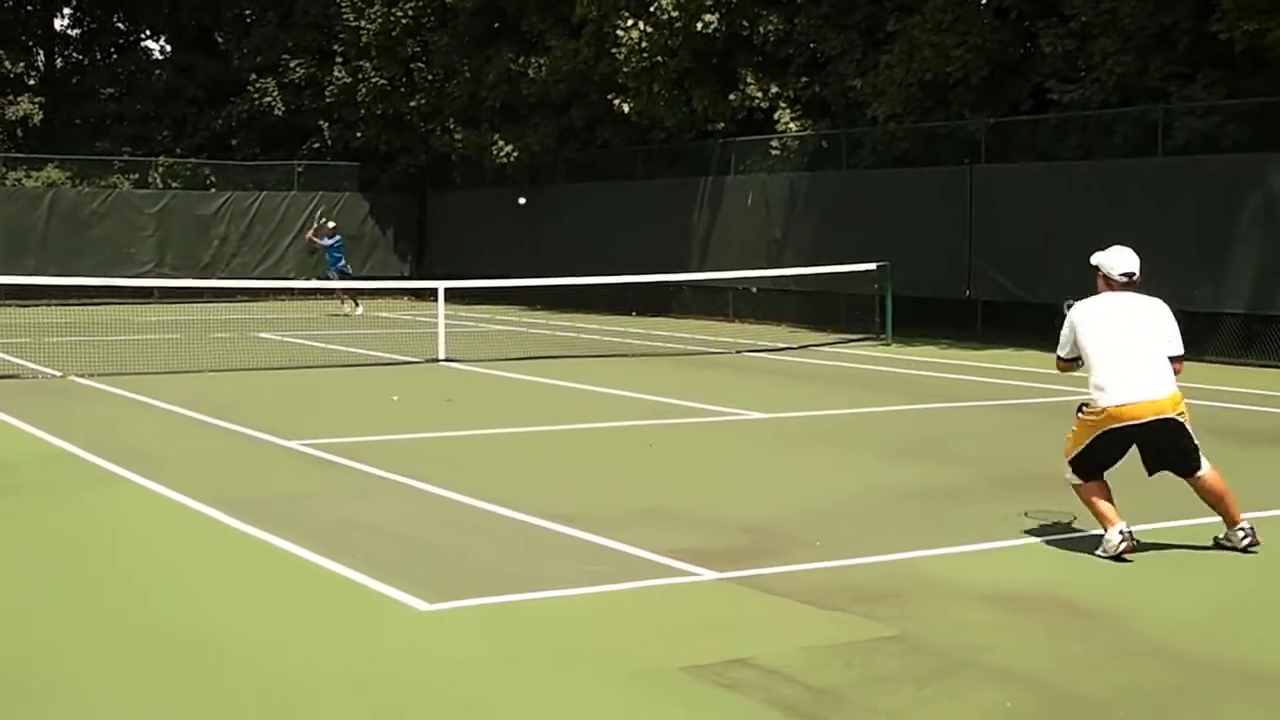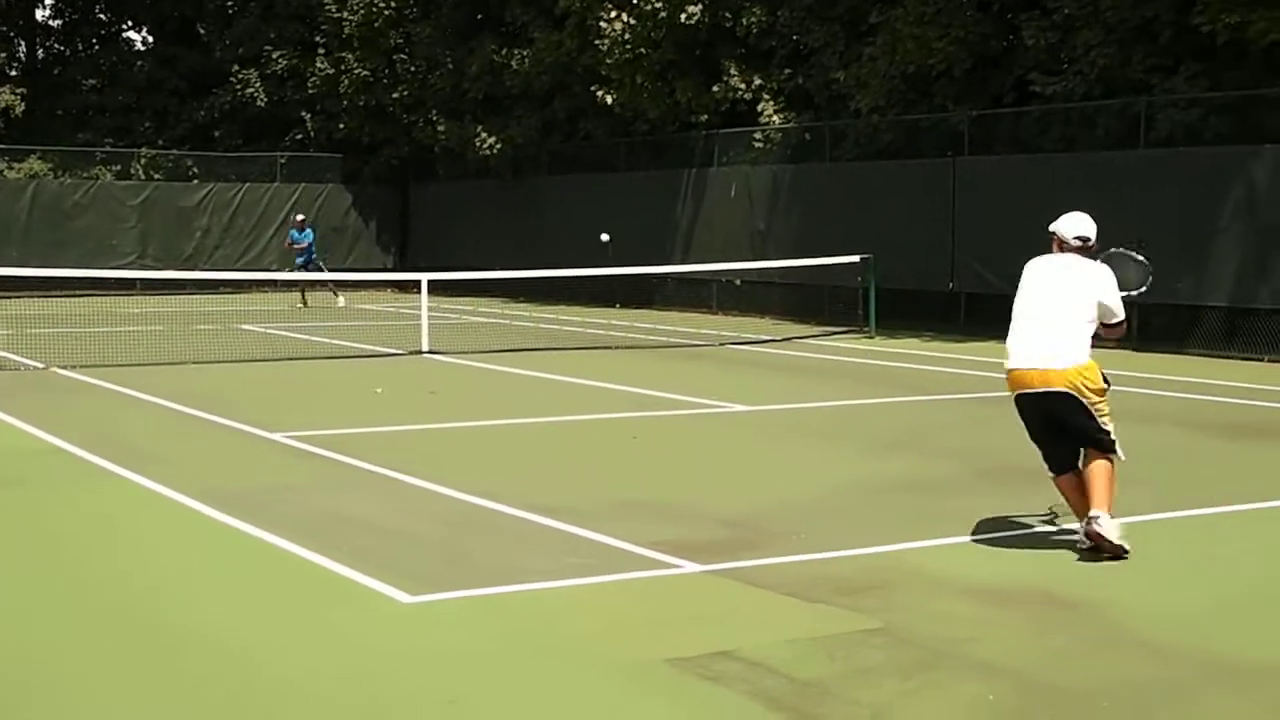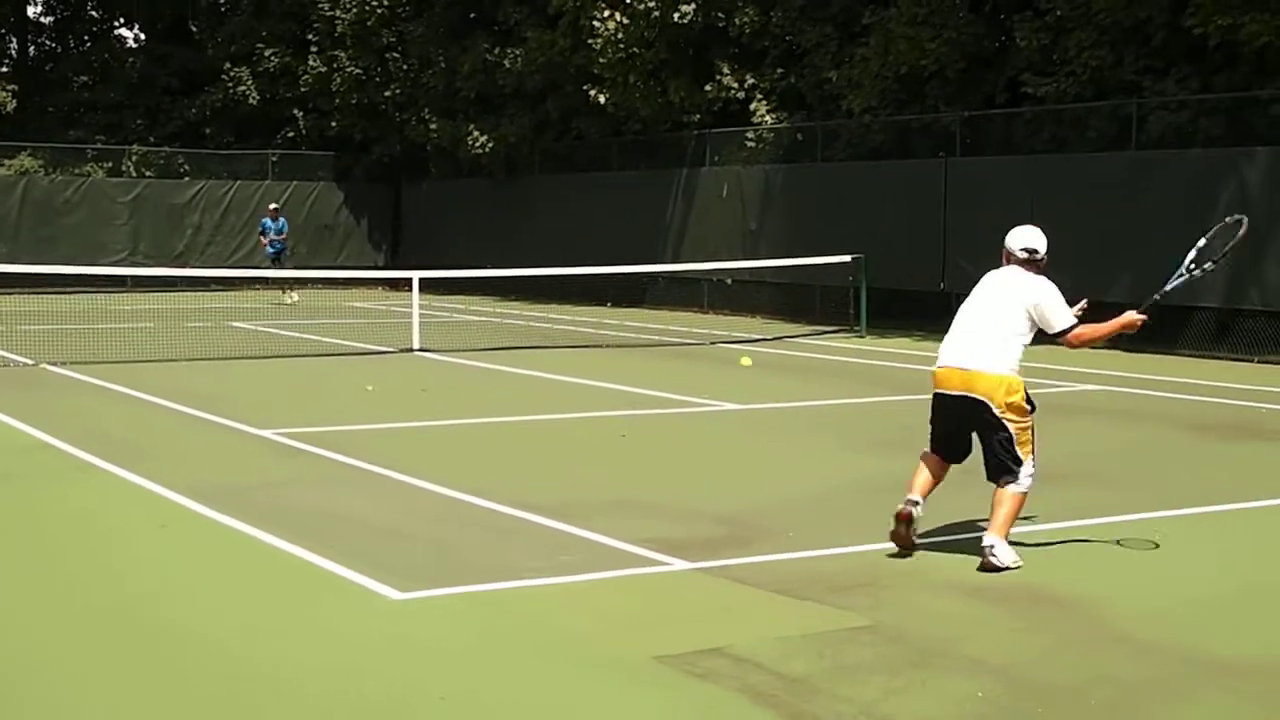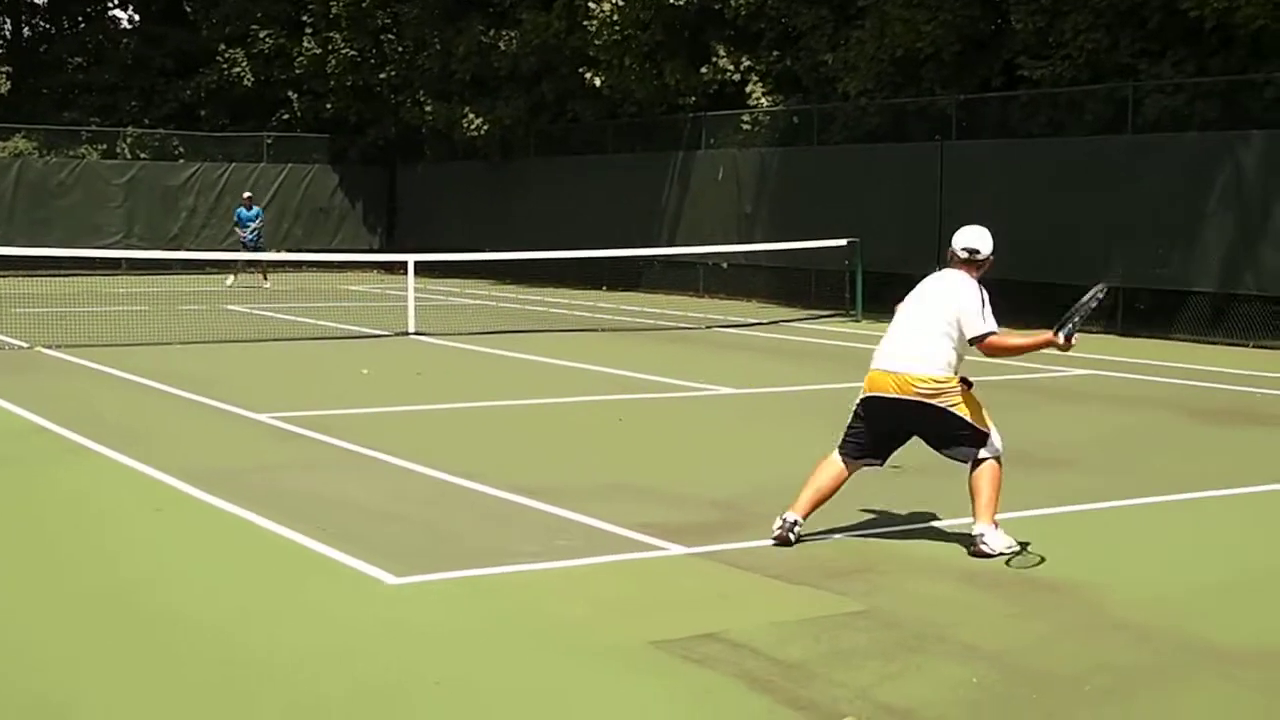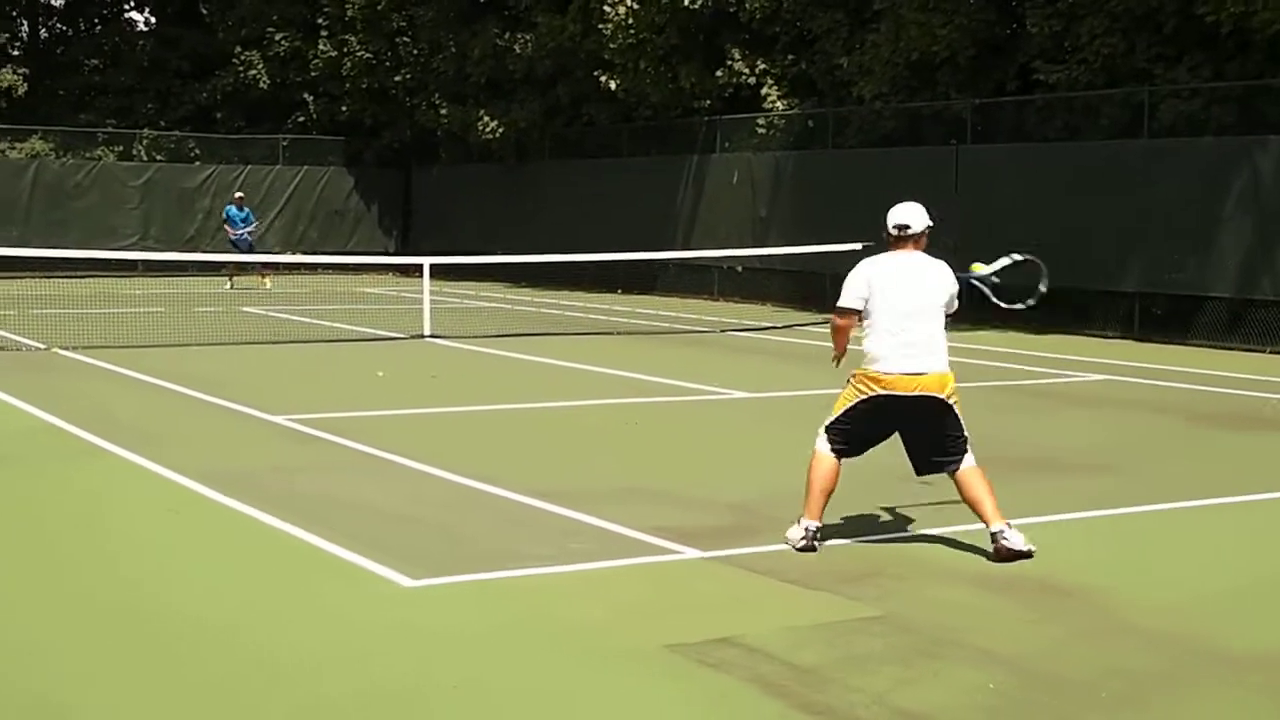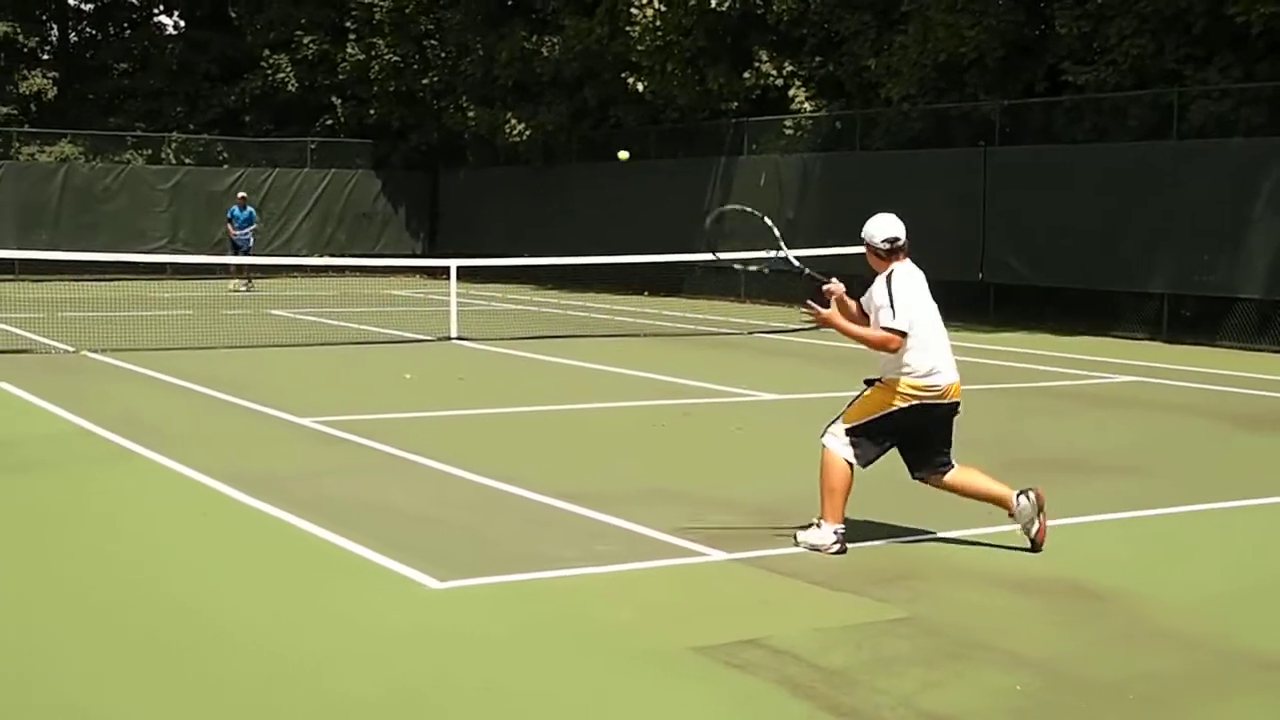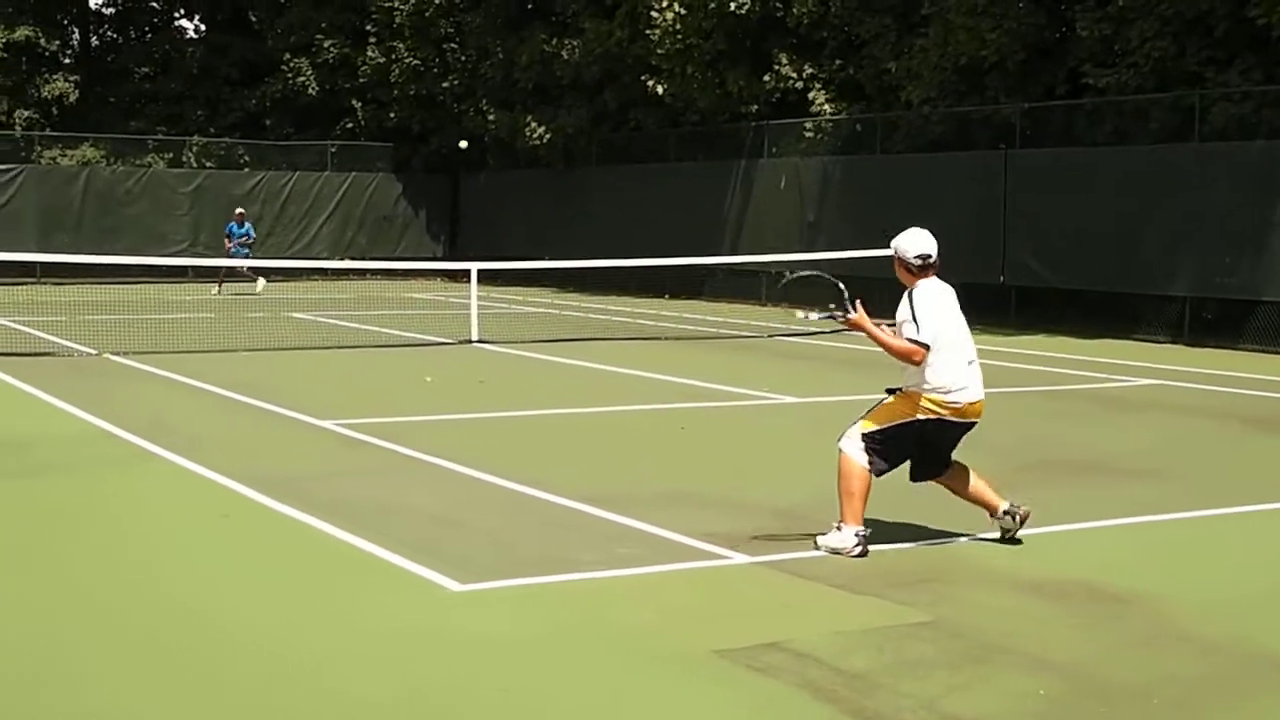
dt=0.2s
person 1, frame 1
left shoulder: (1081, 311)
right shoulder: (1157, 307)
left elbow: (1064, 363)
right elbow: (1176, 365)
left hip: (1112, 411)
right hip: (1164, 405)
left knee: (1081, 469)
right knee: (1194, 467)
left ankle: (1116, 532)
right ankle: (1240, 529)
person 1, frame 2
left shoulder: (1033, 267)
right shoulder: (1099, 273)
right elbow: (1115, 330)
left hip: (1022, 374)
right hip: (1071, 374)
left knee: (1060, 459)
right knee: (1100, 449)
left ankle: (1091, 525)
right ankle: (1101, 519)
person 1, frame 3
left shoulder: (992, 278)
right shoulder: (1040, 288)
right elbow: (1074, 338)
left wrist: (1063, 315)
right wrist: (1121, 324)
left hip: (948, 376)
right hip: (993, 384)
left knee: (941, 453)
right knee: (1015, 472)
left ankle: (912, 505)
right ankle: (995, 544)
person 1, frame 4
left shoulder: (933, 281)
right shoulder: (970, 291)
left elbow: (910, 322)
right elbow: (989, 344)
right wrist: (1048, 340)
left hip: (880, 382)
right hip: (928, 385)
left knee: (847, 455)
right knee: (987, 449)
left ankle: (791, 520)
right ankle: (986, 532)
person 1, frame 5
left shoulder: (868, 267)
right shoulder: (941, 272)
left elbow: (842, 323)
left wrist: (839, 347)
left hip: (878, 381)
right hip: (931, 385)
left knee: (830, 444)
right knee: (960, 460)
left ankle: (809, 527)
right ankle: (1001, 532)
person 1, frame 6
left shoulder: (893, 280)
right shoulder: (906, 273)
left elbow: (891, 341)
right elbow: (864, 316)
left wrist: (835, 322)
right wrist: (844, 301)
left hip: (911, 389)
right hip: (942, 390)
left knee: (839, 440)
right knee: (937, 470)
left ankle: (830, 530)
right ankle: (1018, 500)
person 1, frame 7
left shoulder: (919, 296)
right shoulder: (942, 291)
left elbow: (915, 353)
left wrist: (868, 328)
right wrist: (879, 329)
left hip: (933, 403)
right hip: (966, 402)
left knee: (856, 443)
right knee: (933, 465)
left ankle: (851, 533)
right ankle: (1004, 508)
